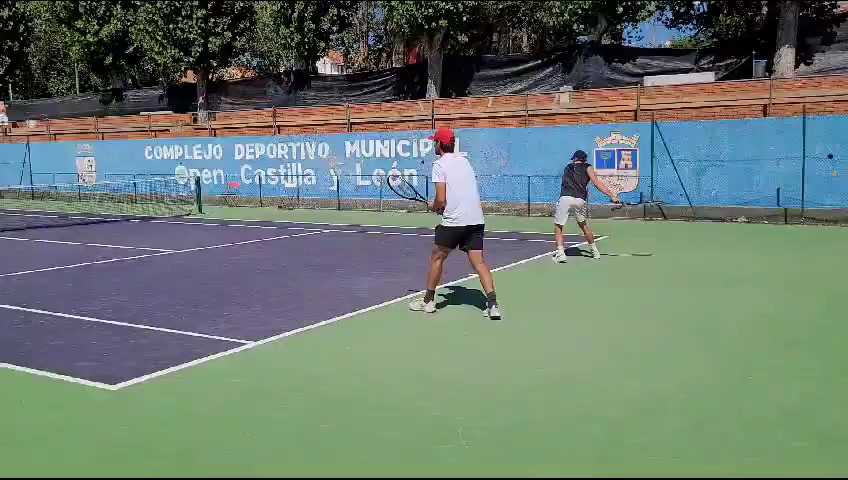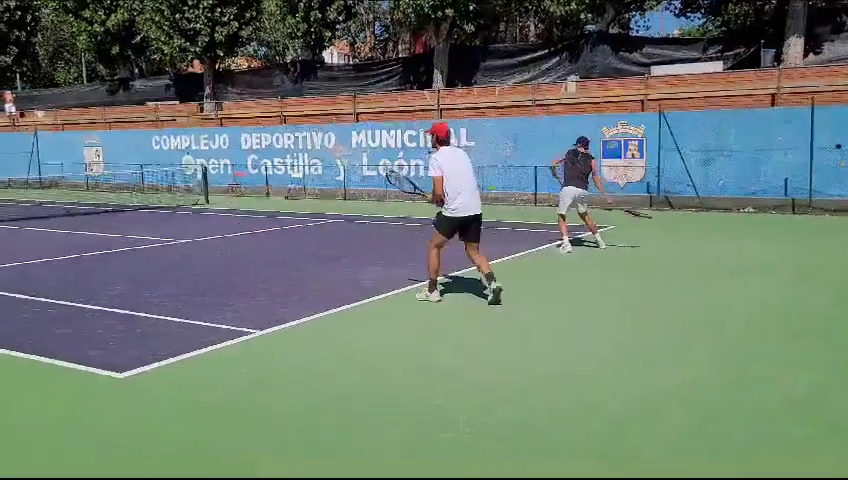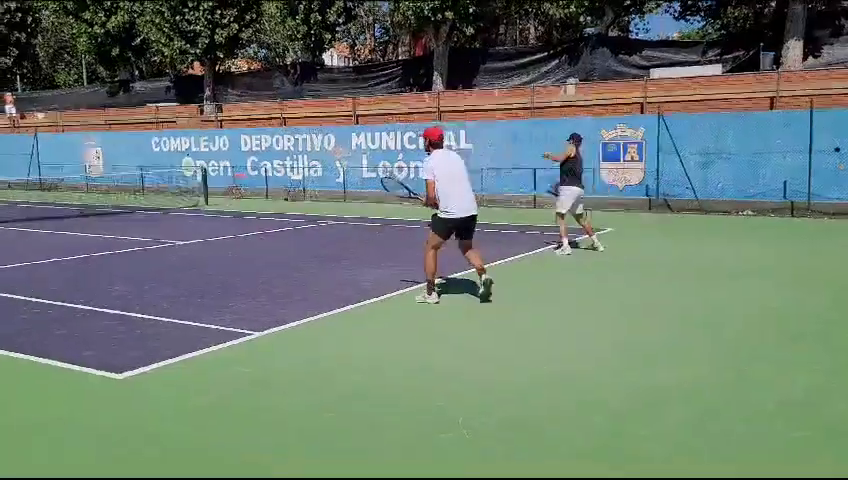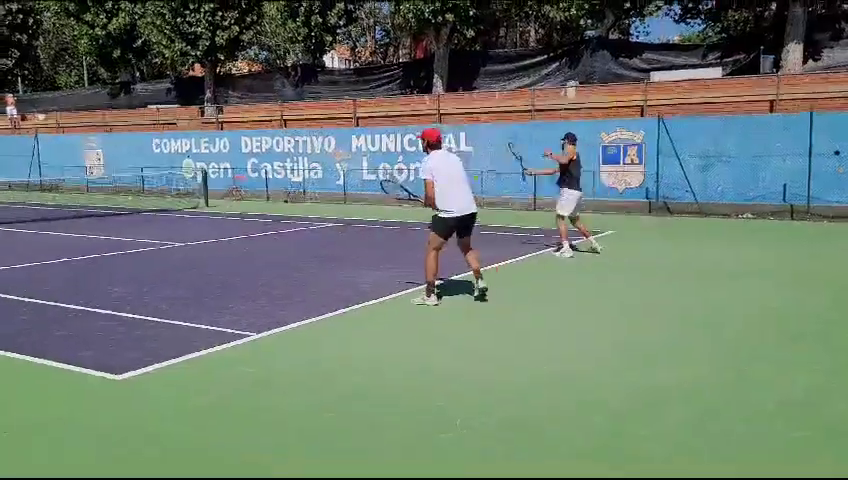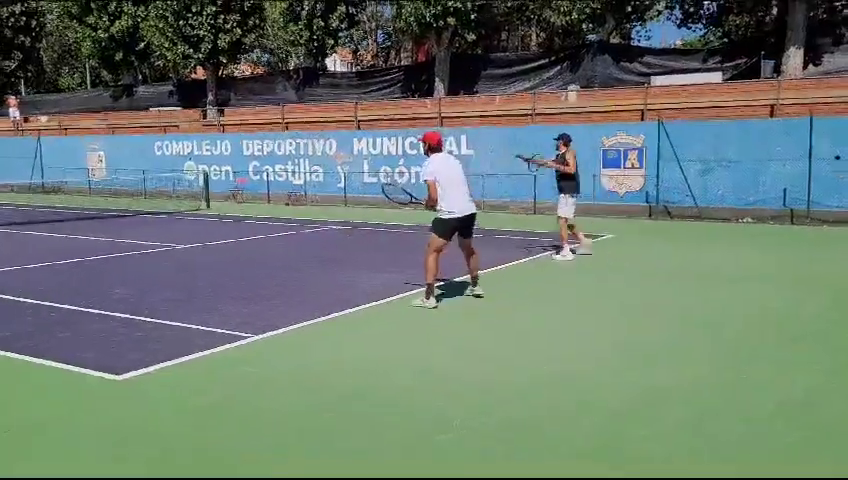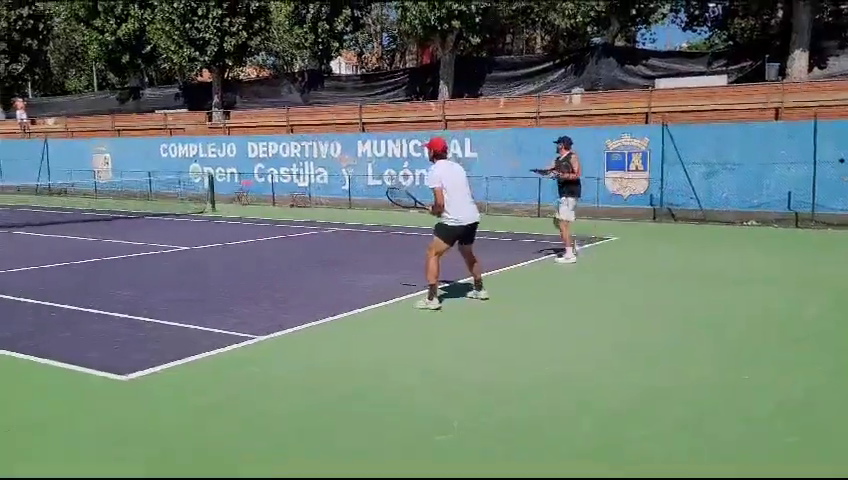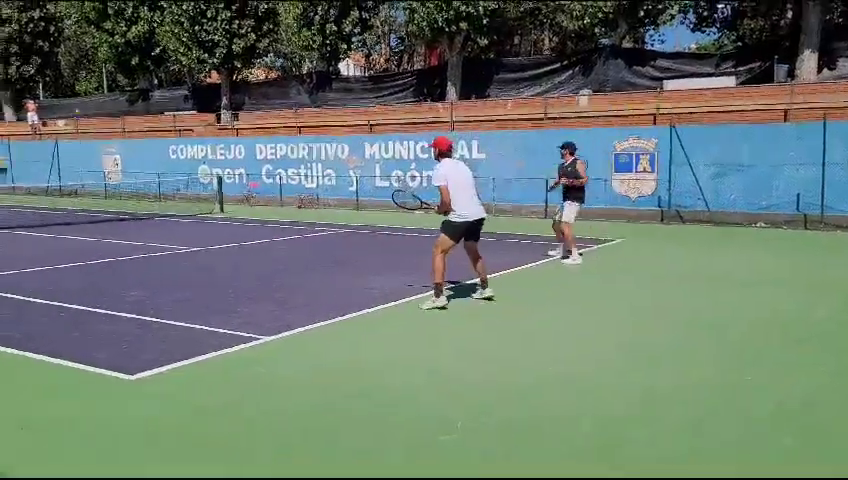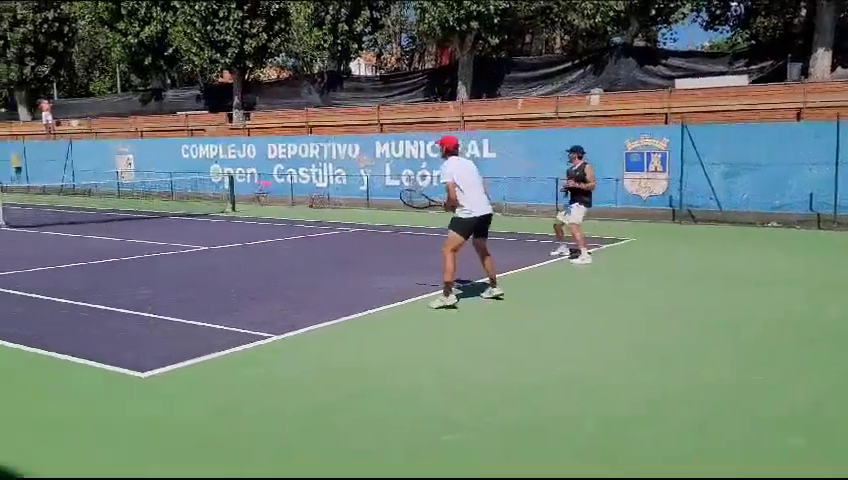
dt=0.1s
person 1, frame 1
left shoulder: (440, 164)
right shoulder: (464, 161)
left elbow: (441, 199)
left wrist: (433, 205)
left hip: (453, 222)
right hip: (476, 220)
left knee: (437, 258)
right knee: (479, 263)
left ankle: (428, 301)
right ankle: (493, 305)
person 1, frame 2
left shoulder: (437, 158)
right shoulder: (461, 154)
left elbow: (438, 193)
left wrist: (432, 198)
left hip: (453, 212)
right hip: (474, 210)
left knee: (434, 247)
right knee: (473, 251)
left ankle: (432, 290)
right ankle: (491, 282)
person 1, frame 3
left shoulder: (430, 161)
right shoulder: (456, 156)
left elbow: (431, 195)
left wrist: (428, 202)
left hip: (448, 214)
right hip: (470, 210)
left knee: (431, 248)
right knee: (467, 248)
left ankle: (431, 293)
right ankle: (483, 276)
person 1, frame 4
left shoulder: (428, 161)
right shoulder: (454, 157)
left elbow: (430, 195)
left wrist: (427, 203)
left hip: (448, 213)
right hip: (470, 209)
left knee: (432, 250)
right knee: (466, 247)
left ankle: (429, 294)
right ankle: (479, 281)
person 1, frame 5
left shoulder: (429, 164)
right shoulder: (453, 160)
left elbow: (433, 196)
left wrist: (428, 204)
left hip: (449, 215)
right hip: (469, 211)
left knee: (432, 252)
right knee: (467, 248)
left ankle: (429, 297)
right ankle: (475, 285)
person 1, frame 6
left shoulder: (435, 170)
right shoulder: (458, 167)
left elbow: (440, 203)
left wrist: (434, 210)
left hip: (453, 221)
right hip: (472, 217)
left knee: (433, 254)
right knee: (467, 253)
left ankle: (432, 298)
right ankle: (479, 289)
person 1, frame 7
left shoulder: (440, 169)
right shoulder: (462, 165)
left elbow: (446, 201)
left wrist: (440, 209)
left hip: (460, 218)
right hip: (478, 214)
left knee: (438, 252)
right knee: (473, 251)
left ankle: (438, 296)
right ankle: (484, 288)
person 1, frame 8
left shoulder: (447, 166)
right shoulder: (469, 163)
left elbow: (452, 197)
left wrist: (447, 206)
left hip: (467, 215)
right hip: (485, 211)
left knee: (448, 250)
right knee: (481, 249)
left ankle: (448, 295)
right ankle: (494, 287)
